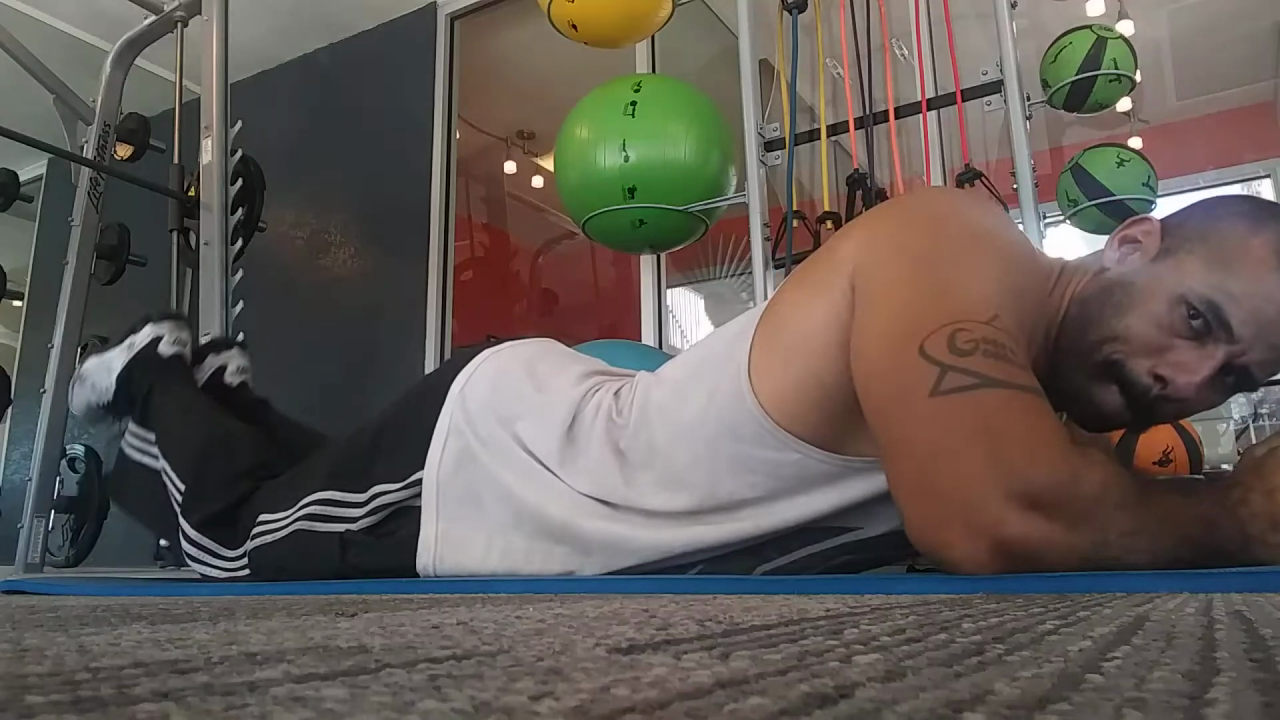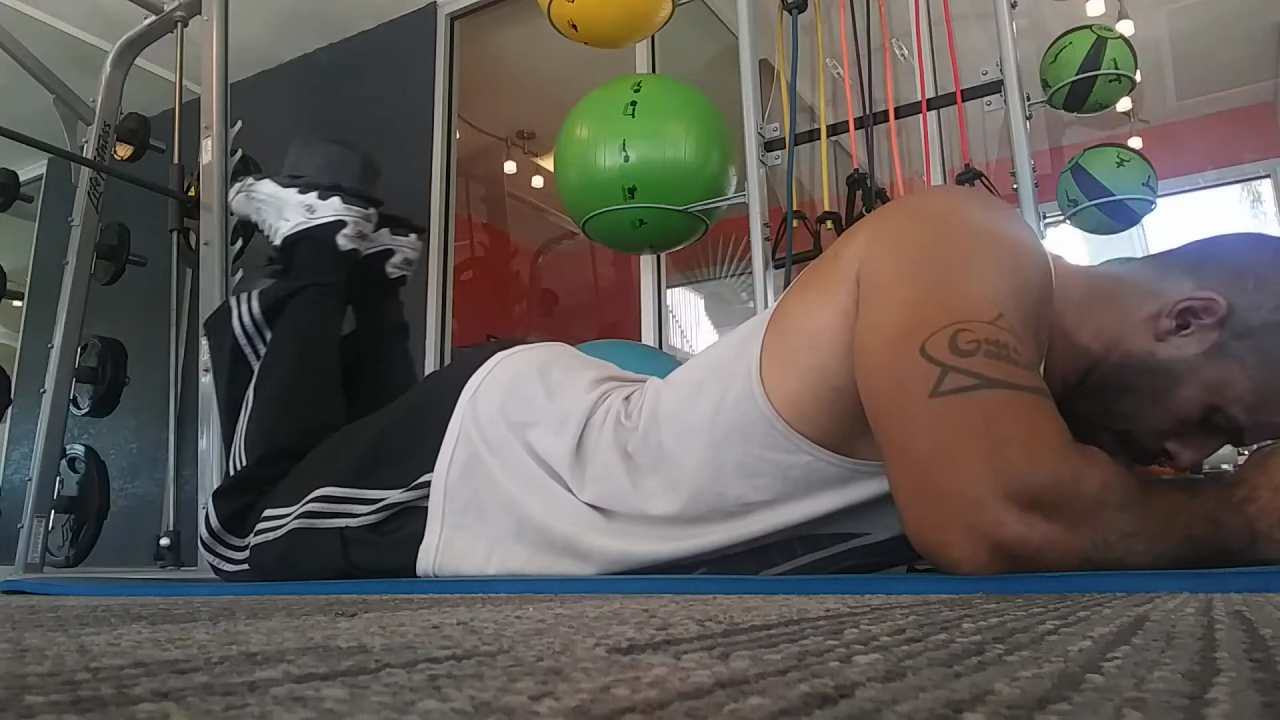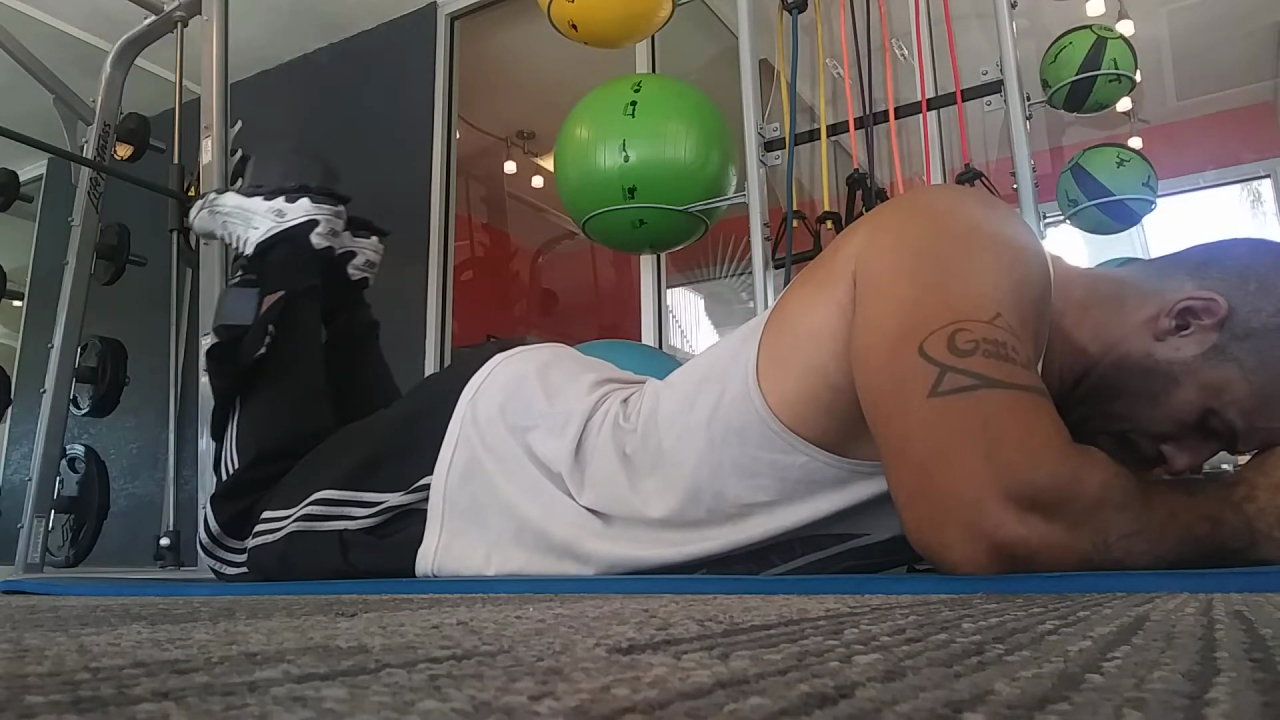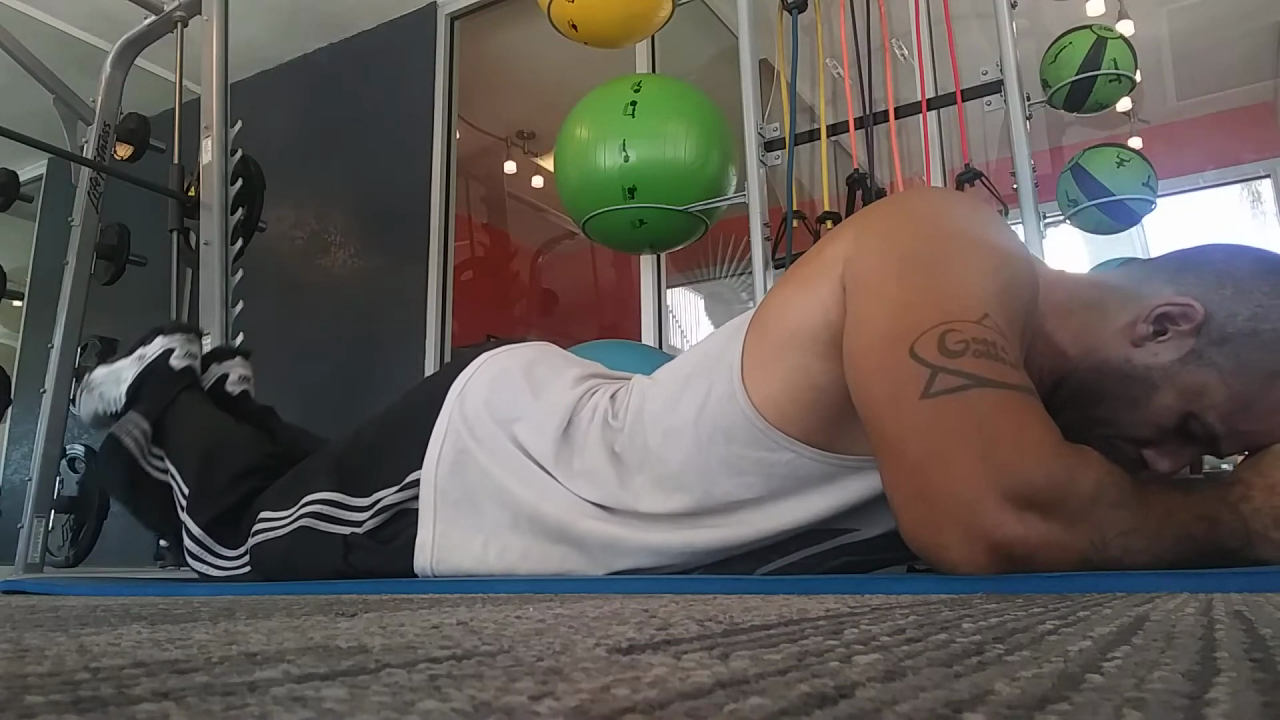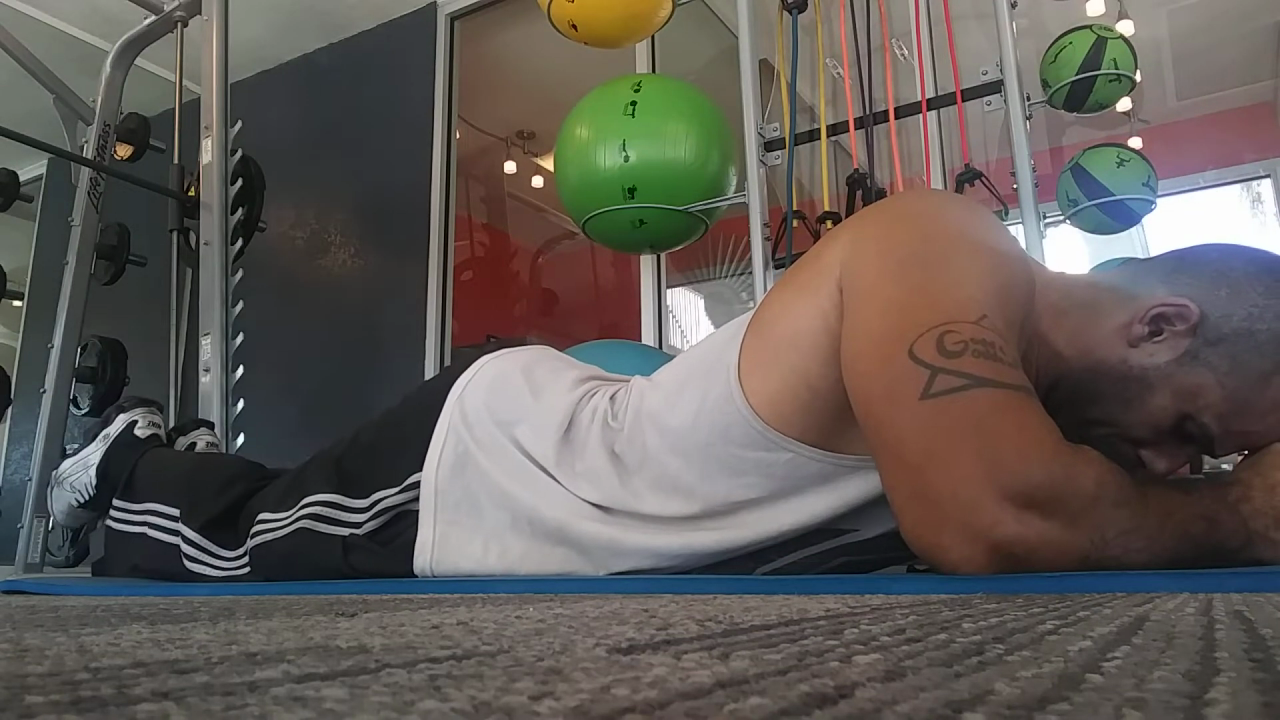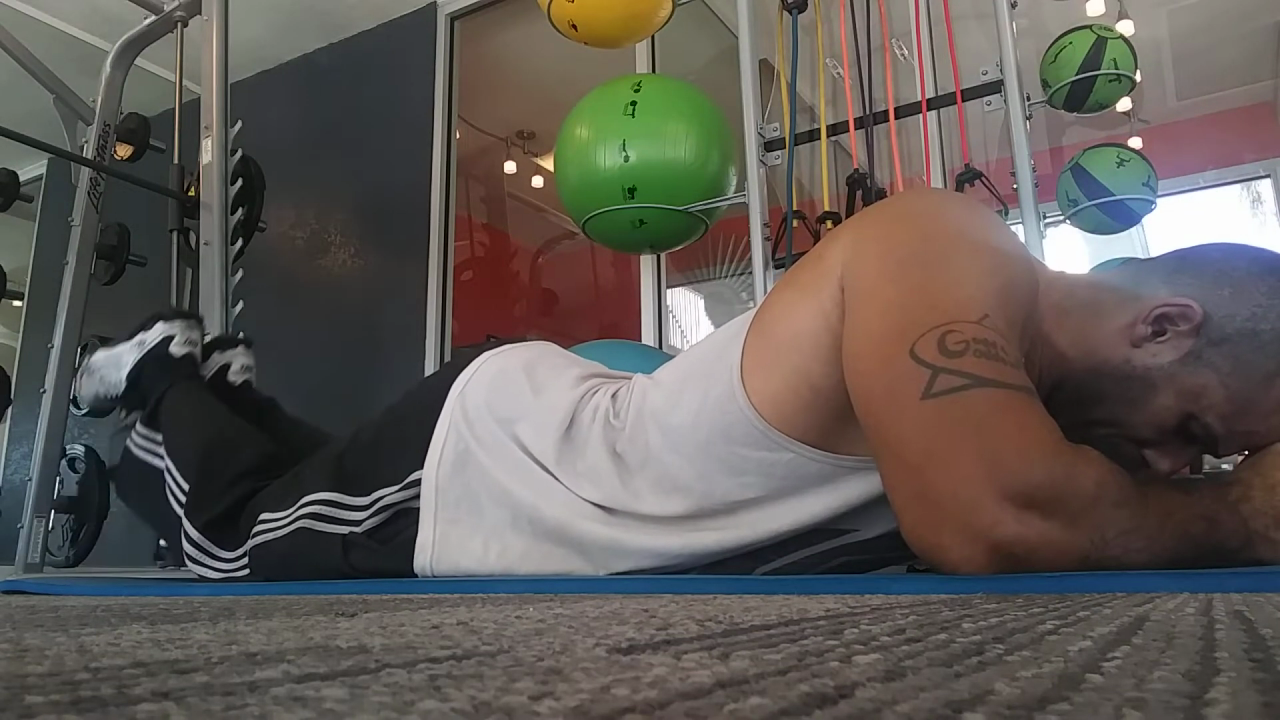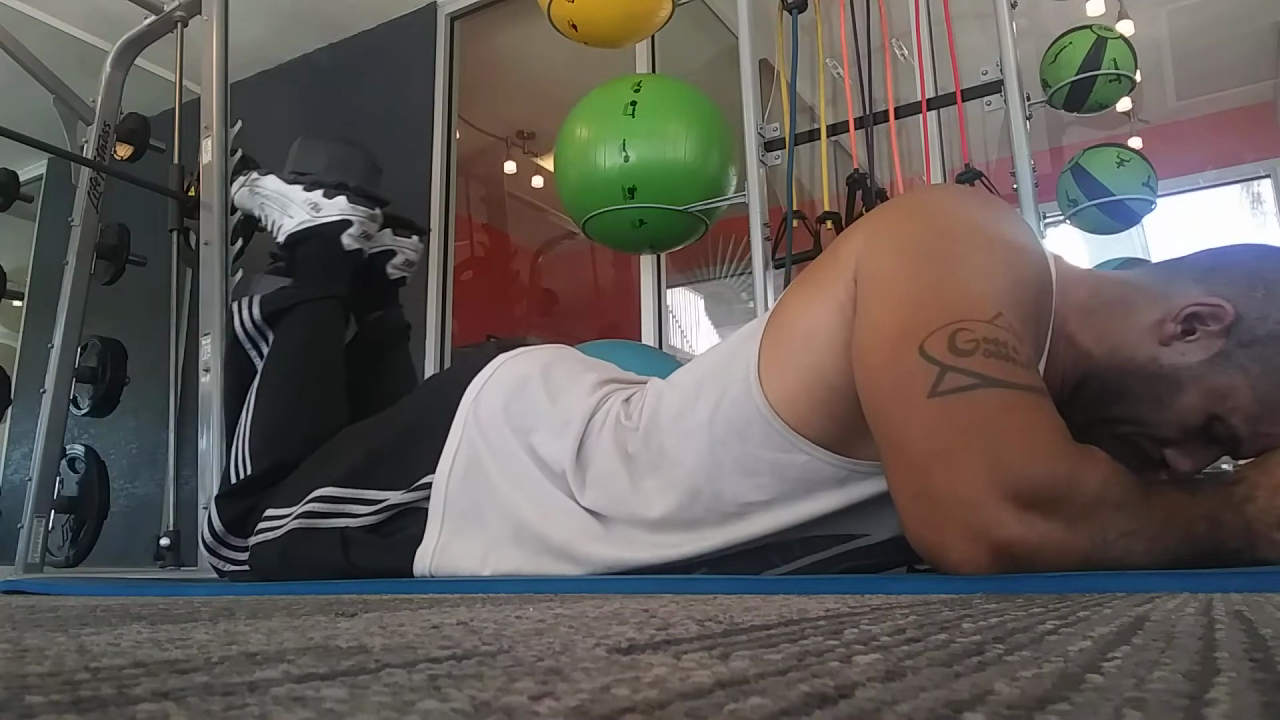
dt=0.7s
person 1, frame 1
left shoulder: (1031, 393)
right shoulder: (957, 246)
right elbow: (993, 521)
left hip: (548, 425)
right hip: (468, 457)
right knee: (232, 534)
left ankle: (212, 389)
right ankle: (158, 382)
person 1, frame 2
left shoulder: (1033, 377)
right shoulder: (963, 249)
right elbow: (999, 519)
left hip: (565, 426)
right hip: (479, 457)
right knee: (248, 537)
left ankle: (356, 271)
right ankle: (328, 253)
person 1, frame 3
left shoulder: (1035, 383)
right shoulder: (963, 246)
right elbow: (998, 521)
left hip: (563, 430)
right hip: (479, 459)
right knee: (247, 538)
left ankle: (322, 283)
right ankle: (297, 261)
person 1, frame 4
left shoulder: (1007, 368)
right shoulder: (945, 248)
right elbow: (993, 520)
left hip: (552, 433)
right hip: (470, 458)
right knee: (237, 542)
left ankle: (205, 397)
right ankle: (168, 396)
person 1, frame 5
left shoulder: (1018, 379)
right shoulder: (943, 250)
right elbow: (991, 519)
left hip: (545, 434)
right hip: (463, 466)
right knee: (229, 552)
left ankle: (163, 457)
right ankle: (138, 462)
person 1, frame 6
left shoulder: (1009, 367)
right shoulder: (947, 250)
right elbow: (993, 519)
left hip: (549, 431)
right hip: (463, 461)
right knee: (233, 534)
left ankle: (212, 381)
right ankle: (171, 370)
person 1, frame 7
left shoulder: (1036, 369)
right shoulder: (962, 247)
right elbow: (997, 519)
left hip: (566, 429)
right hip: (484, 455)
right knee: (255, 533)
left ankle: (362, 275)
right ankle: (328, 263)
